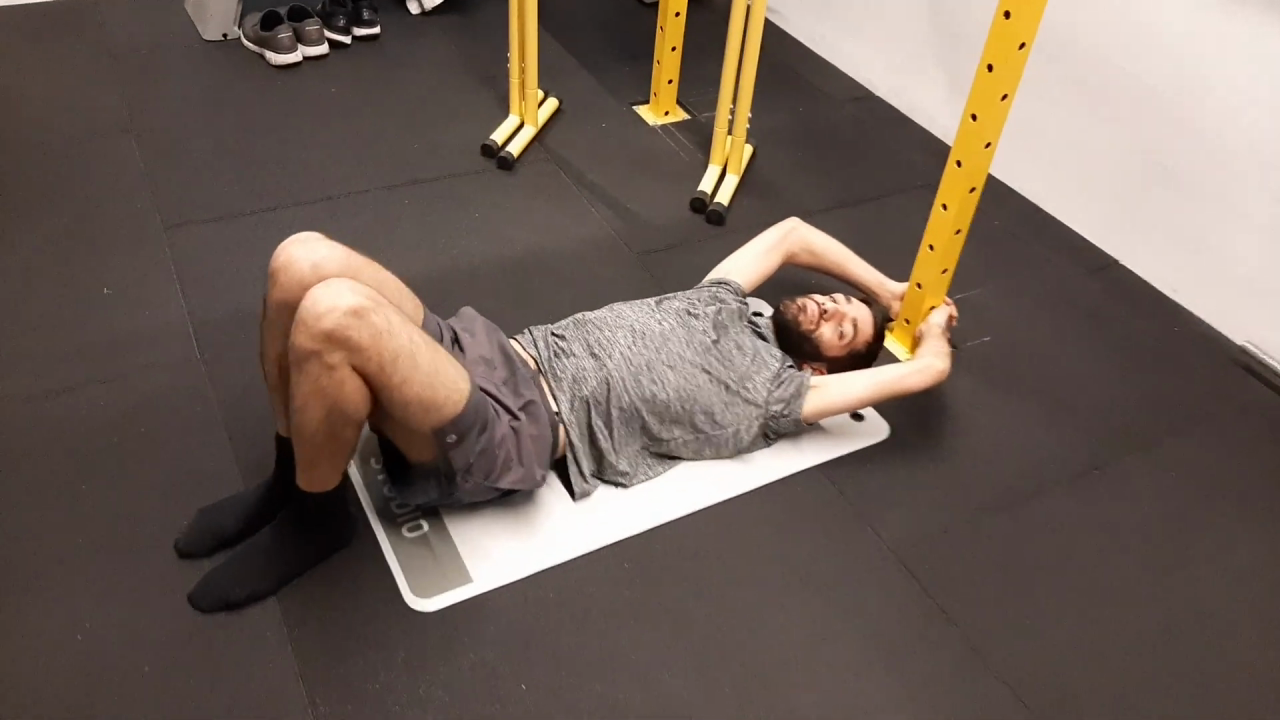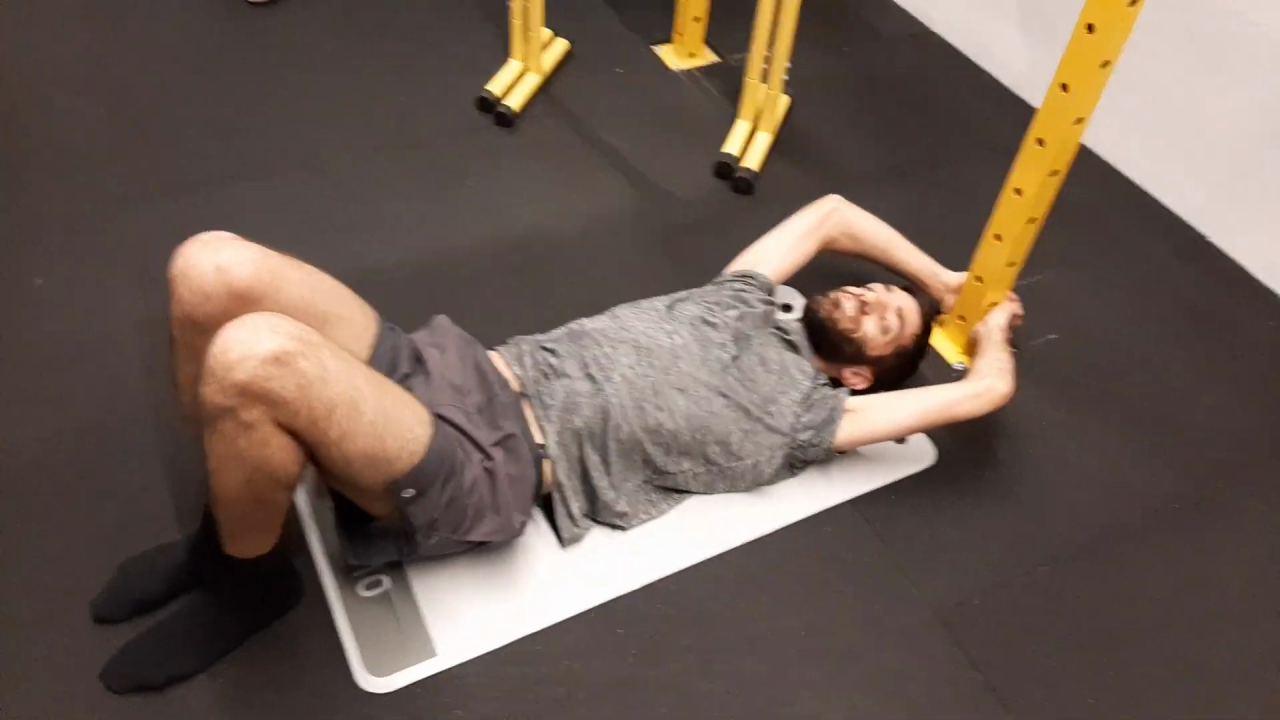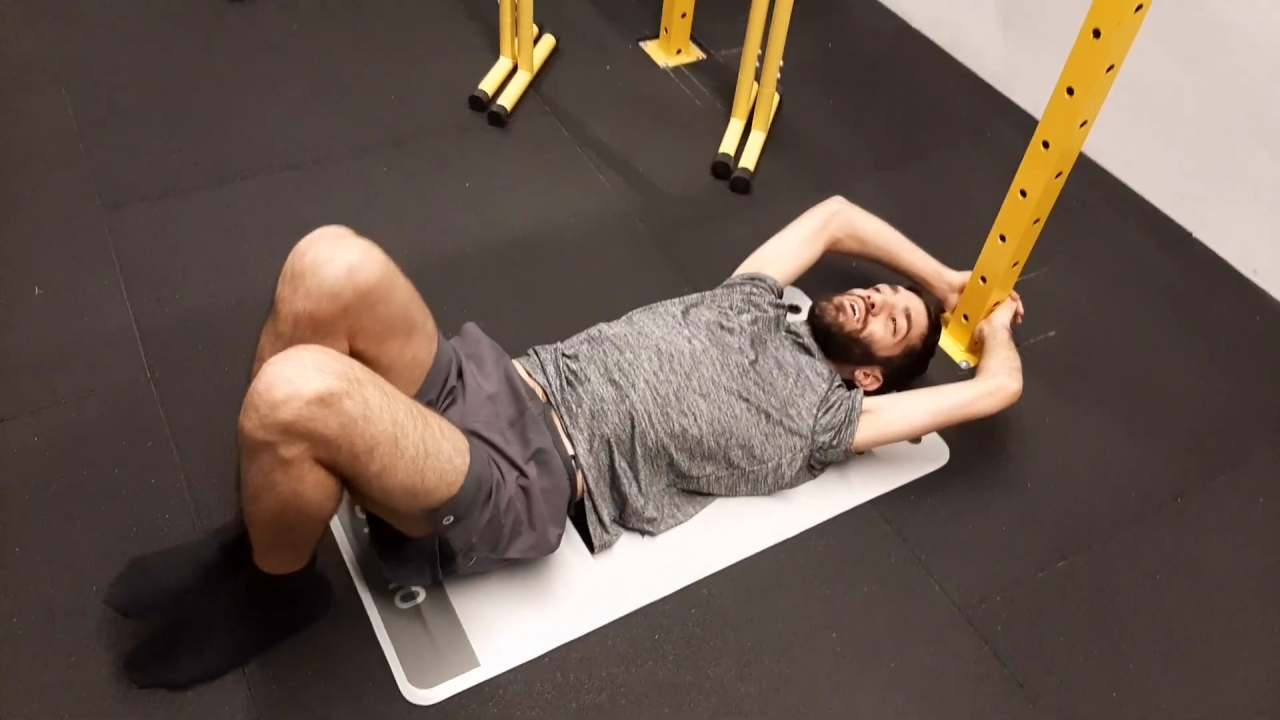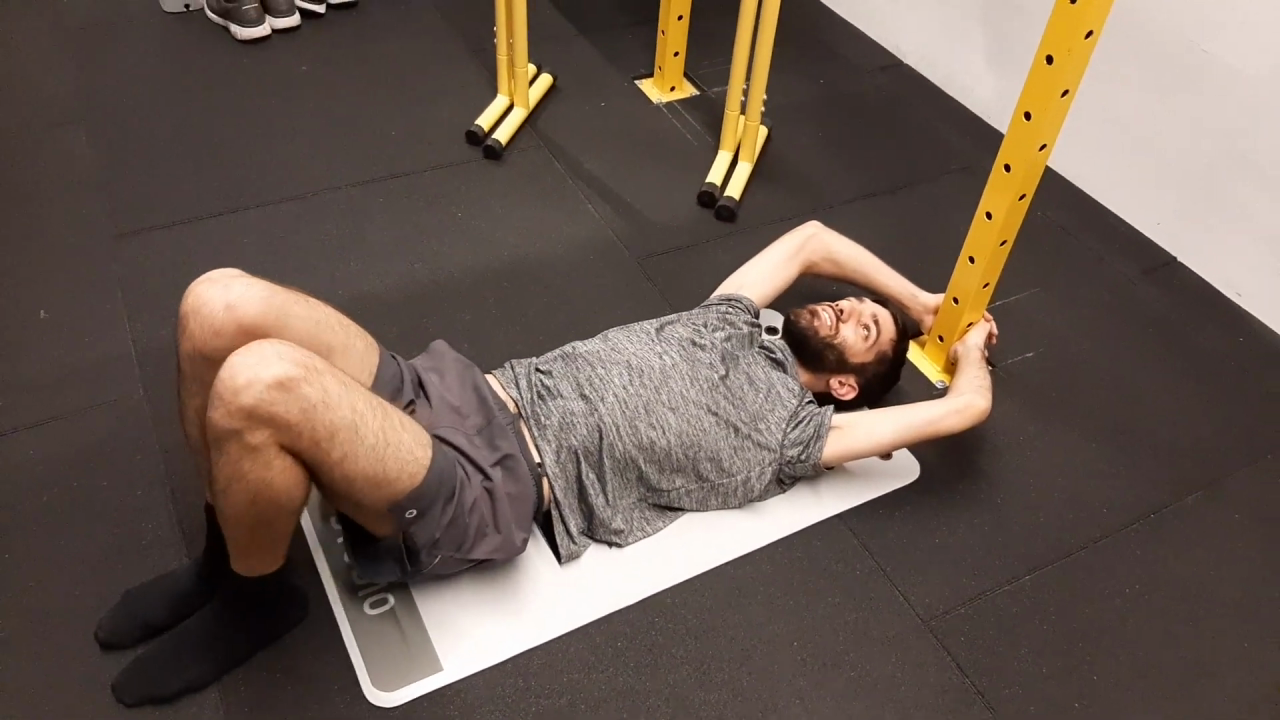
dt=1s
person 1, frame 1
left shoulder: (779, 396)
right shoulder: (724, 307)
left elbow: (925, 370)
right elbow: (792, 232)
right wrist: (892, 289)
left hip: (506, 436)
right hip: (493, 355)
left knee: (334, 315)
right knee: (301, 263)
left ankle: (312, 517)
right ankle: (290, 478)
person 1, frame 2
left shoulder: (809, 415)
right shoulder: (746, 302)
left elbow: (983, 390)
right elbow: (831, 212)
right wrist: (943, 276)
left hip: (489, 467)
right hip: (466, 370)
left knee: (254, 359)
right knee: (212, 271)
left ankle: (247, 582)
right ankle: (226, 531)
person 1, frame 3
left shoulder: (828, 418)
right shoulder: (755, 308)
left elbow: (994, 389)
right elbow: (834, 214)
right wrist: (947, 277)
left hip: (521, 485)
right hip: (494, 385)
left knee: (298, 396)
right knee: (332, 267)
left ankle: (275, 590)
right ankle: (252, 537)
person 1, frame 4
left shoulder: (796, 432)
right shoulder: (732, 326)
left elbow: (963, 407)
right elbow: (812, 238)
right wrist: (922, 299)
left hip: (487, 491)
right hip: (467, 395)
left knee: (260, 385)
right knee: (221, 306)
left ankle: (253, 597)
right ankle: (226, 552)
